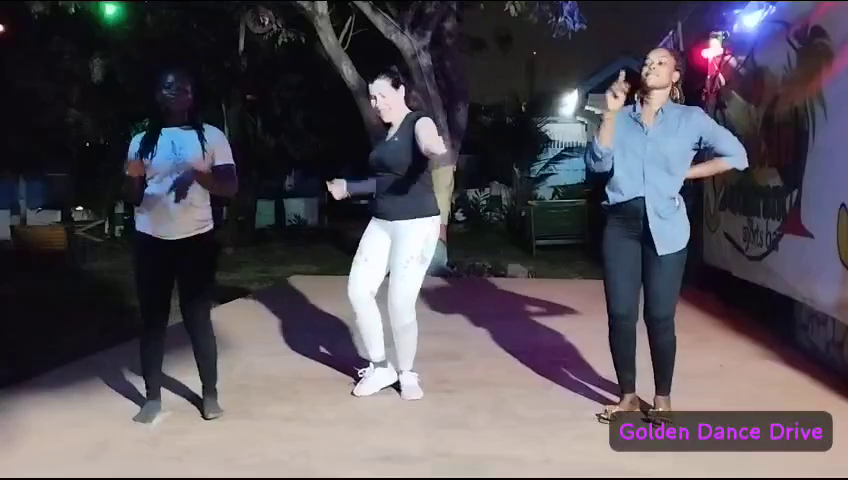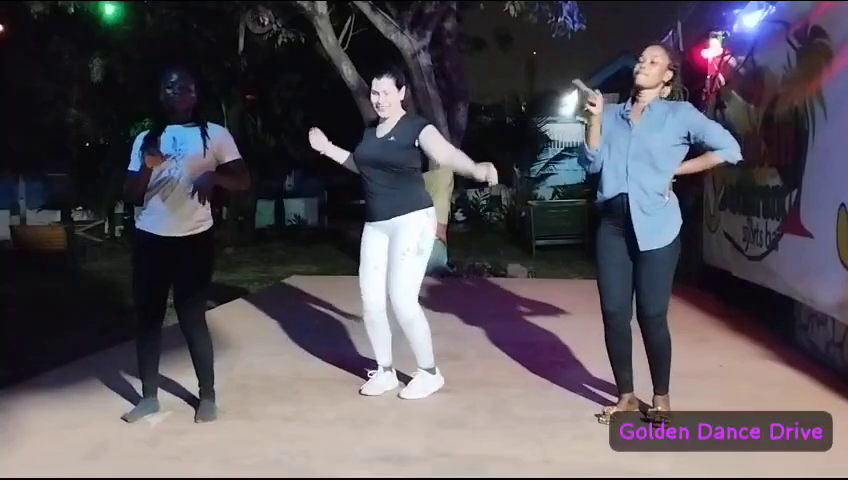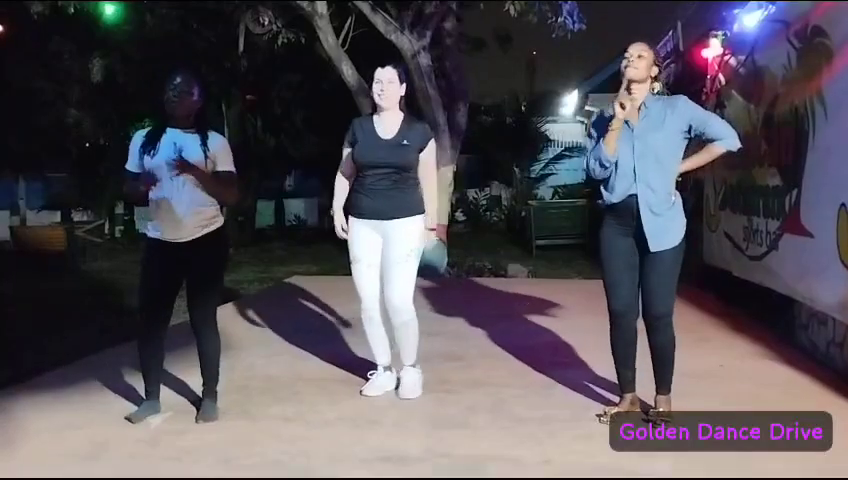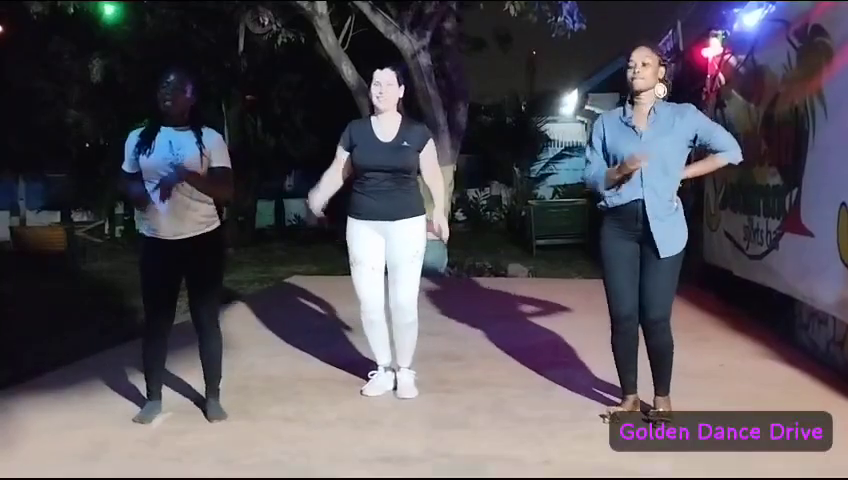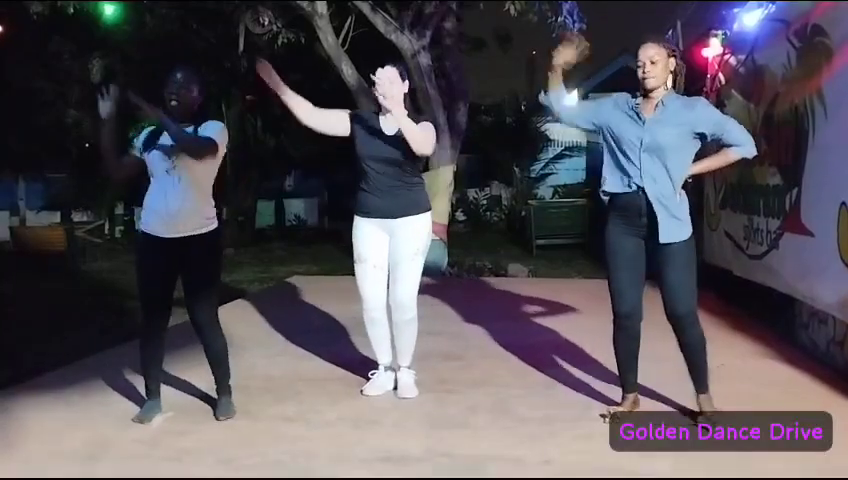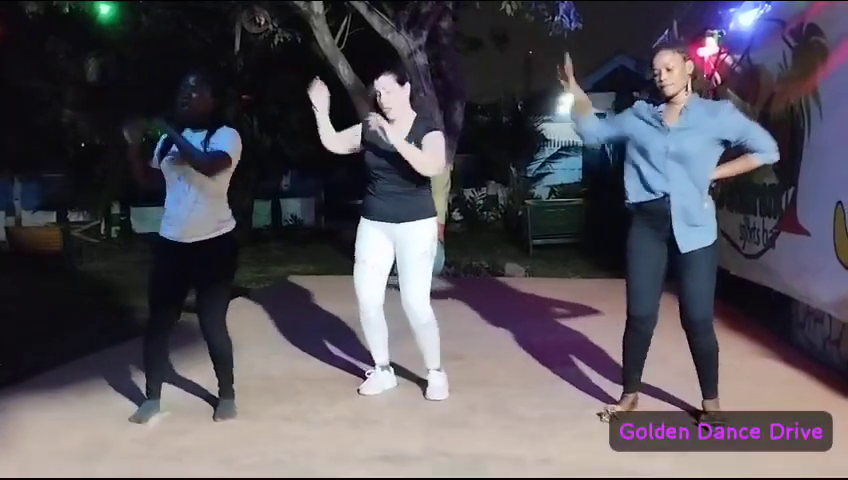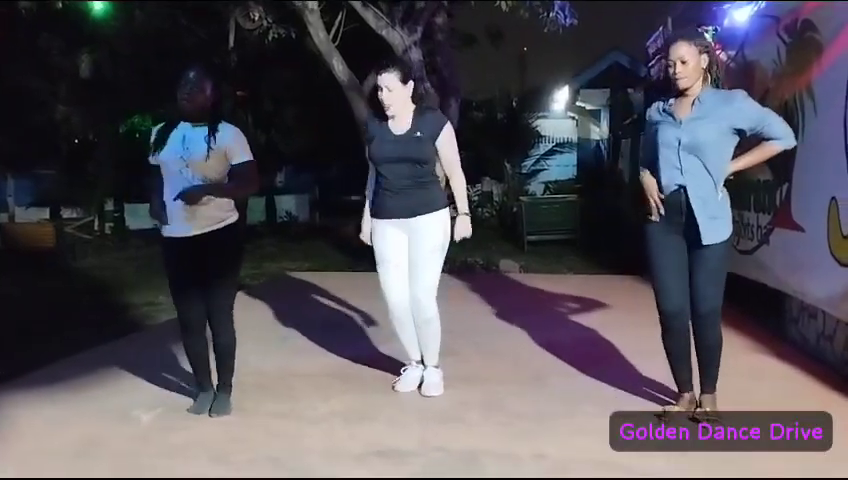
dt=0.3s
person 1, frame 1
left shoulder: (691, 118)
right shoulder: (620, 119)
left elbow: (736, 156)
right elbow: (597, 163)
left wrist: (683, 173)
right wrist: (611, 113)
left hip: (665, 227)
right hip: (621, 224)
left knee: (659, 316)
right knee: (620, 314)
left ankle: (662, 398)
right ankle: (627, 395)
person 1, frame 2
left shoulder: (680, 114)
right shoulder: (612, 115)
left elbow: (728, 149)
right elbow: (591, 164)
left wrist: (675, 169)
right wrist: (595, 120)
left hip: (656, 224)
right hip: (612, 223)
left knee: (651, 314)
right knee: (614, 312)
left ankle: (661, 397)
right ankle: (626, 395)
person 1, frame 3
left shoulder: (677, 108)
right shoulder: (604, 118)
left elbow: (727, 138)
right elbow: (598, 169)
left wrist: (679, 167)
right wrist: (615, 122)
left hip: (661, 223)
right hip: (617, 222)
left knee: (657, 314)
right knee: (620, 312)
left ankle: (663, 397)
right ankle: (628, 395)
person 1, frame 4
left shoulder: (683, 117)
right shoulder: (607, 123)
left elbow: (730, 151)
right elbow: (593, 181)
left wrist: (680, 173)
right wrist: (619, 172)
left hip: (664, 227)
right hip: (619, 226)
left knee: (655, 317)
right knee: (623, 316)
left ankle: (662, 397)
right ankle: (629, 396)
person 1, frame 5
left shoulder: (693, 109)
right shoulder: (615, 108)
left elbow: (744, 145)
right elbow: (566, 111)
left wrist: (690, 169)
right wrist: (558, 69)
left hip: (670, 221)
right hip: (623, 219)
left knee: (682, 311)
right knee: (625, 313)
left ankle: (703, 395)
right ankle: (629, 395)
person 1, frame 6
left shoulder: (717, 114)
right shoulder: (640, 116)
left elbow: (766, 149)
right elbow: (595, 131)
left wrist: (713, 173)
right wrist: (576, 92)
left hip: (693, 226)
right hip: (647, 223)
left knee: (698, 318)
right knee: (640, 315)
left ankle: (711, 400)
right ankle: (630, 393)
person 1, frame 7
left shoulder: (731, 103)
right shoulder: (657, 112)
left elbow: (783, 136)
left wrist: (730, 167)
right wrist: (646, 178)
left hip: (709, 219)
right hip: (665, 218)
left knee: (706, 312)
right knee: (672, 310)
left ankle: (708, 396)
right ankle: (685, 394)
person 2, frame 1
left shoulder: (211, 136)
right shoulder: (142, 141)
left elbow: (231, 187)
right elbow: (132, 195)
left wrist: (196, 175)
right wrist: (134, 178)
left hip: (197, 240)
right hip: (151, 241)
left knee: (197, 318)
right knee: (152, 319)
left ankle: (210, 393)
right ankle: (152, 398)
person 2, frame 2
left shoulder: (215, 134)
right shoulder: (145, 139)
left elbow: (243, 180)
right elbow: (131, 194)
left wrist: (213, 175)
right wrist: (147, 169)
left hip: (194, 239)
right hip: (150, 238)
left knee: (191, 317)
right knee: (148, 316)
left ankle: (207, 396)
right ankle: (148, 396)
person 2, frame 3
left shoulder: (214, 142)
right shoulder: (144, 139)
left elbow: (230, 194)
right elbow: (128, 190)
left wrist: (194, 171)
right wrist: (141, 186)
left hip: (206, 241)
right hip: (161, 242)
left knee: (203, 319)
right knee: (152, 318)
left ankle: (209, 397)
right ankle: (151, 398)
person 2, frame 4
left shoulder: (209, 138)
right shoulder: (139, 139)
left elbow: (225, 190)
right elbow: (129, 187)
left wrist: (187, 175)
right wrist: (136, 192)
left hip: (203, 240)
right hip: (156, 242)
left knee: (206, 319)
right knee: (156, 320)
left ankle: (213, 396)
right ankle: (153, 398)
person 2, frame 5
left shoulder: (213, 130)
right shoulder: (150, 137)
left elbow: (198, 150)
right elbow: (116, 170)
left wrist: (156, 114)
right wrist: (107, 120)
left hip: (200, 239)
right hip: (154, 240)
left knee: (205, 318)
right knee: (153, 320)
left ankle: (224, 392)
right ankle: (152, 398)
person 2, frame 6
left shoulder: (226, 136)
right shoulder: (169, 140)
left elbow: (210, 167)
right elbow: (147, 181)
left wrist: (169, 132)
right wrist: (134, 146)
left hip: (214, 243)
right hip: (171, 242)
left knee: (211, 323)
right knee: (158, 321)
left ankle: (227, 394)
right ankle: (152, 397)
person 2, frame 7
left shoulder: (228, 135)
right shoulder: (163, 133)
left elbow: (250, 184)
left wrist: (207, 189)
right wrist: (156, 200)
left hip: (219, 236)
right hip: (177, 238)
left knee: (219, 315)
right knee: (189, 318)
left ankle: (224, 390)
right ankle: (204, 388)
person 3, frame 1
left shoulder: (420, 122)
right shoulder: (388, 134)
left elbow: (432, 144)
left wrist: (435, 148)
right wrist: (351, 188)
left hip: (417, 224)
right hip: (382, 224)
left knee: (400, 304)
right knee: (358, 290)
left ankle: (407, 374)
right ankle: (380, 367)
person 3, frame 2
left shoulder: (416, 126)
right shoulder: (372, 131)
left elbow: (446, 153)
right elbow: (359, 163)
left wrist: (475, 169)
right wrist: (328, 149)
left hip: (412, 219)
right hip: (375, 225)
left knee: (402, 299)
right knee: (371, 302)
left ankle: (429, 373)
right ankle: (385, 372)
person 3, frame 3
left shoulder: (418, 131)
right shoulder: (357, 127)
left elbow: (427, 181)
right elbow: (346, 172)
left wrist: (429, 225)
right wrist: (337, 209)
left hip: (404, 222)
right hip: (363, 223)
left knee: (398, 301)
right knee: (368, 301)
left ankle: (410, 369)
right ankle: (383, 371)
person 3, frame 4
left shoulder: (418, 133)
right shoulder: (355, 130)
left elbow: (432, 177)
right elbow: (337, 172)
left wrist: (438, 212)
right wrist: (319, 195)
left hip: (407, 224)
right hip: (363, 224)
left knee: (404, 302)
right knee: (370, 302)
left ankle: (404, 371)
right ankle: (384, 370)
person 3, frame 5
left shoulder: (420, 125)
right shoulder: (359, 121)
left elbow: (422, 146)
right elbow: (312, 116)
left wrist: (397, 110)
right wrist: (277, 85)
left hip: (410, 220)
right hip: (368, 222)
left knee: (403, 300)
right knee: (371, 299)
left ankle: (405, 371)
right ankle: (384, 369)
person 3, frame 6
left shoulder: (428, 130)
right shoulder: (369, 128)
left elbow: (432, 165)
right elbow: (335, 143)
left wrist: (397, 139)
right wrist: (321, 108)
left hip: (415, 225)
right hip: (373, 224)
left knee: (415, 303)
right knee: (367, 300)
left ankle: (436, 372)
right ankle: (381, 370)
person 3, frame 7
left shoulder: (434, 121)
right shoulder: (374, 127)
left elbow: (453, 169)
left wrist: (463, 213)
right wrist: (367, 213)
left hip: (429, 218)
right hip: (387, 222)
left knee: (422, 298)
right knee: (396, 298)
left ankle: (433, 368)
right ankle: (415, 364)
